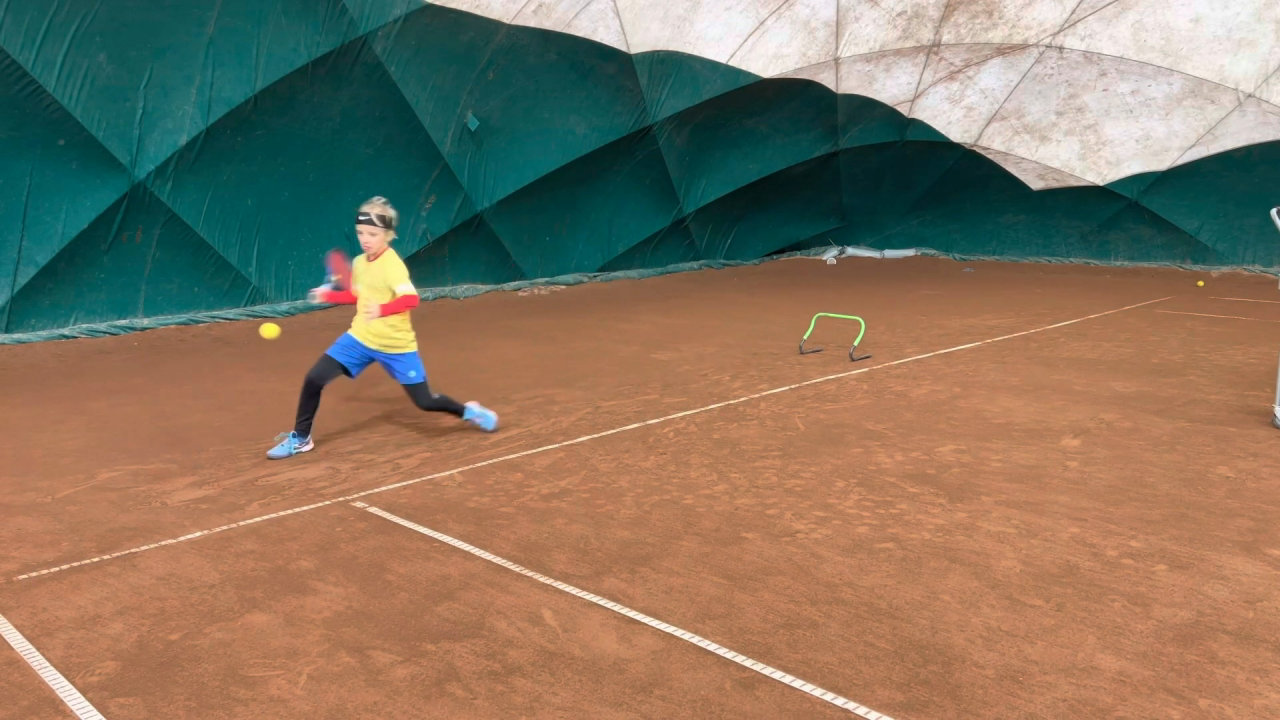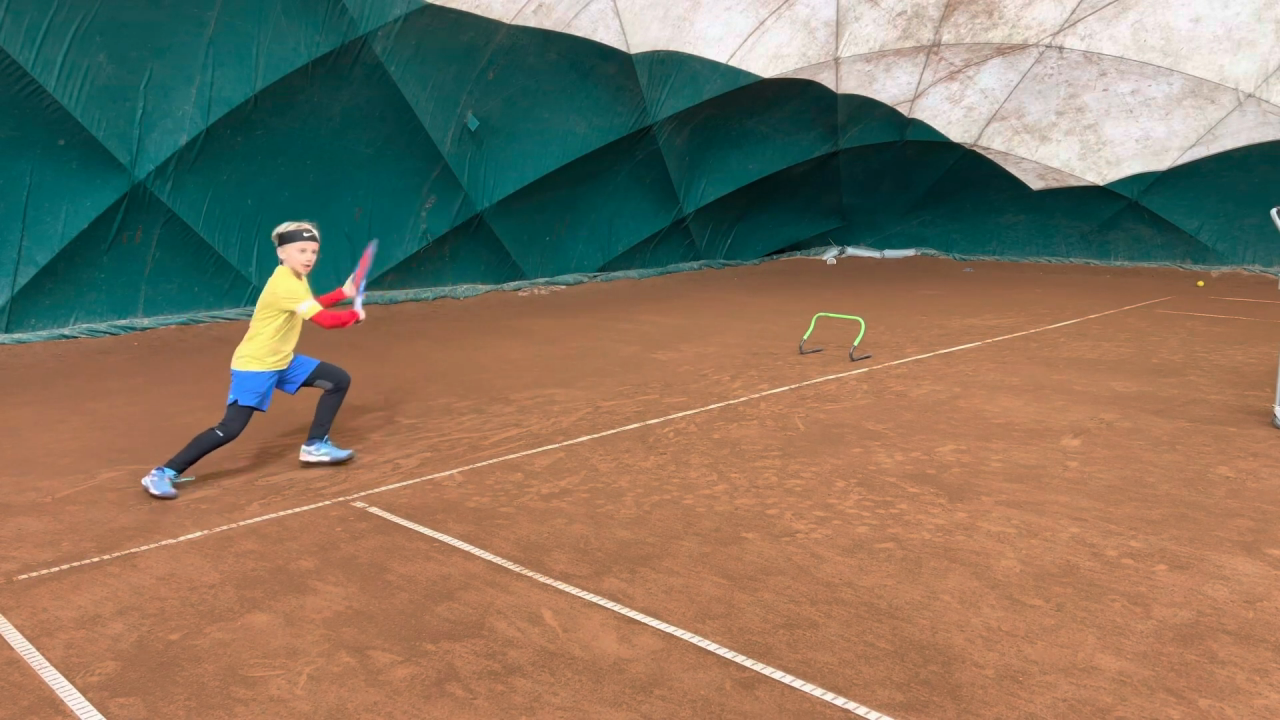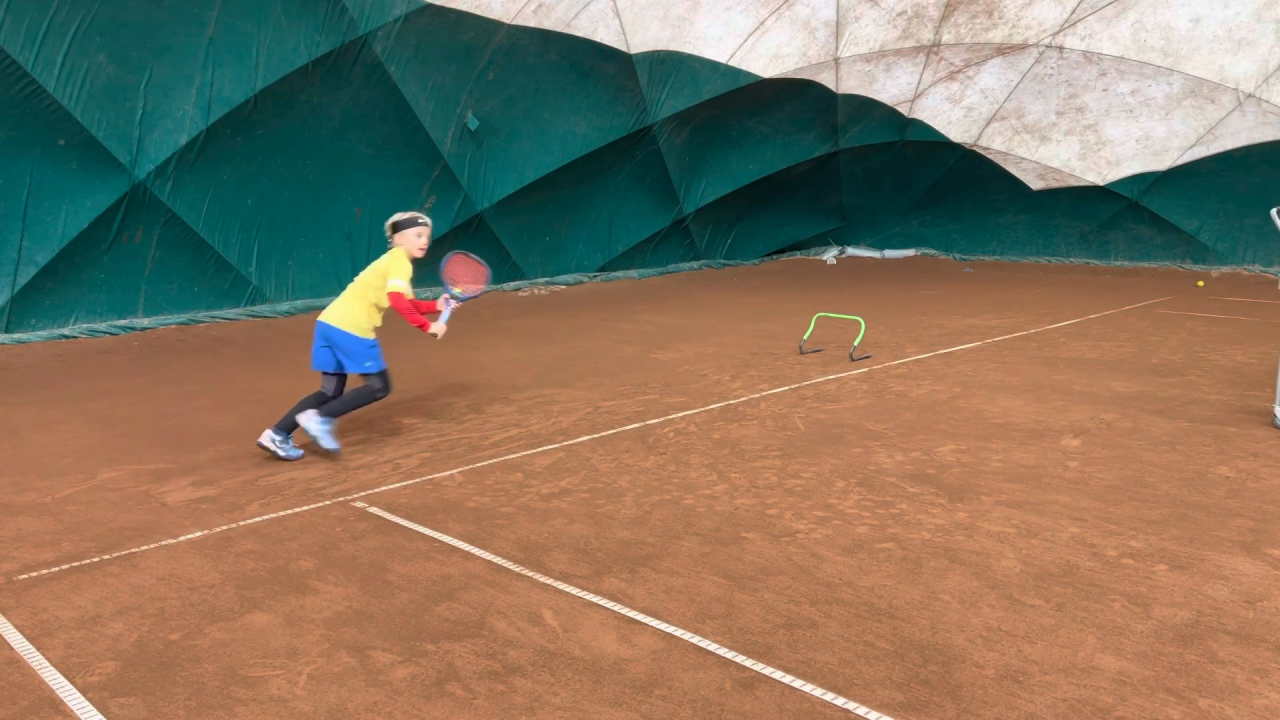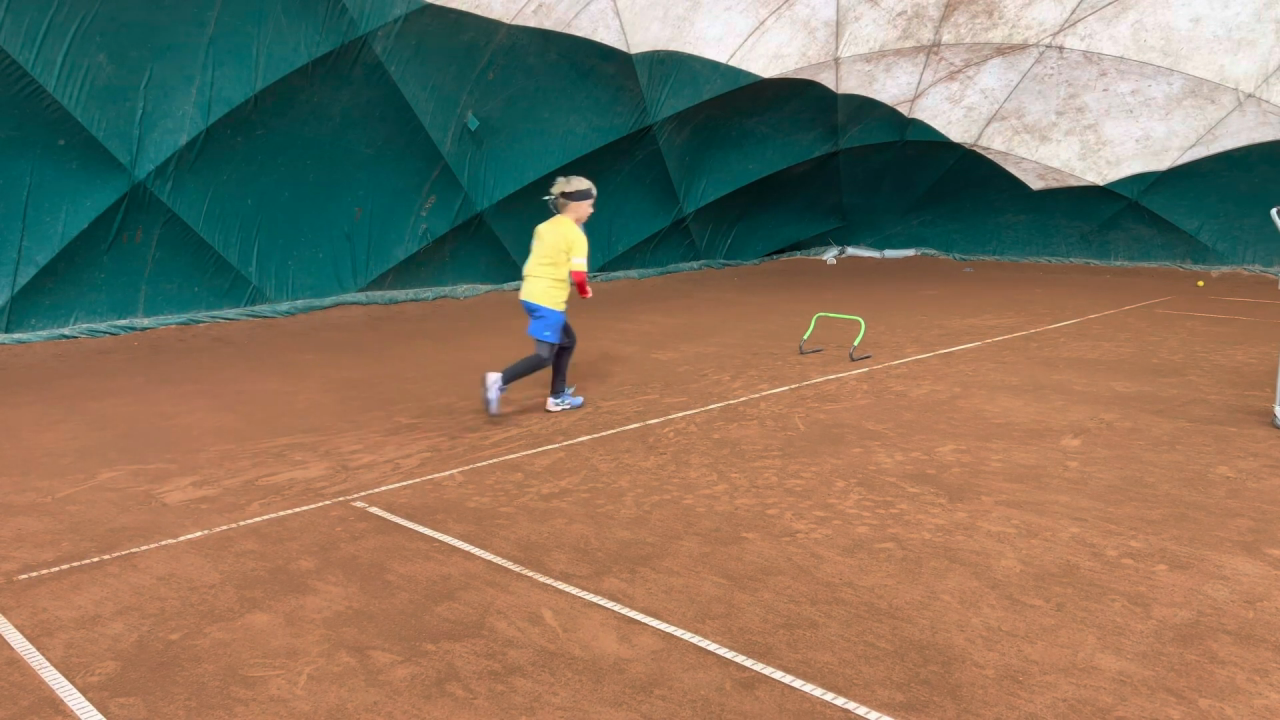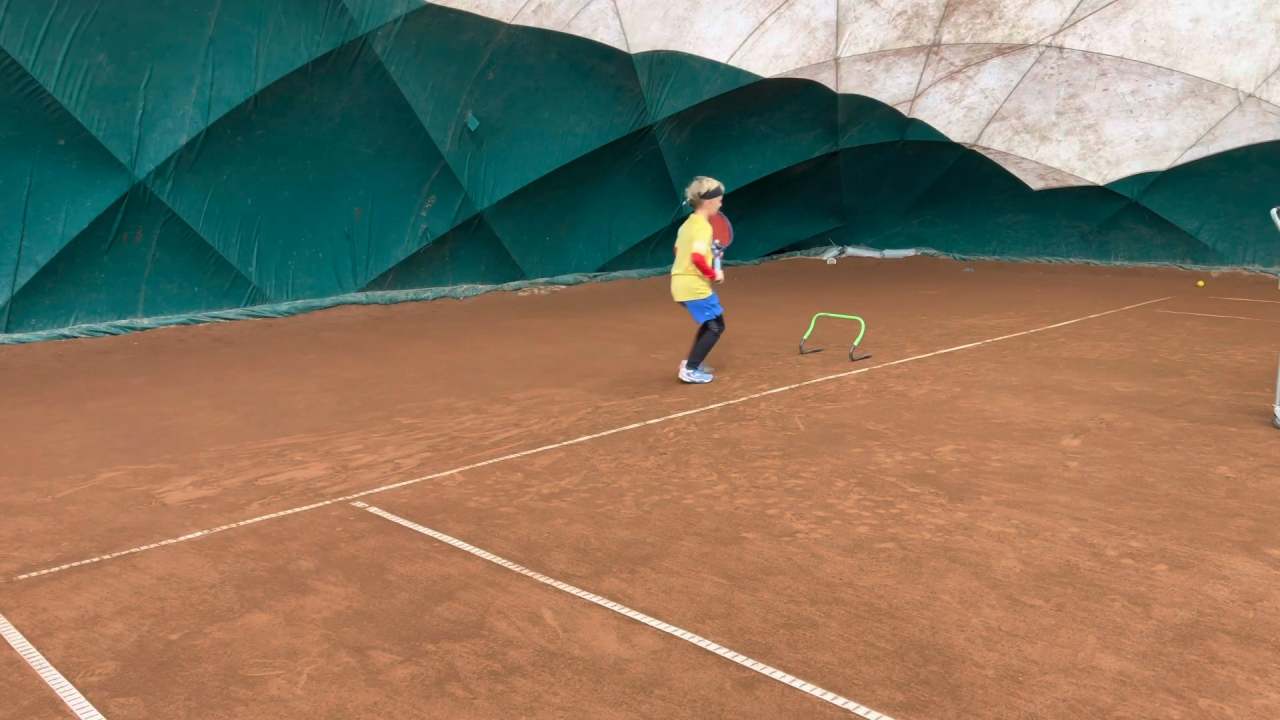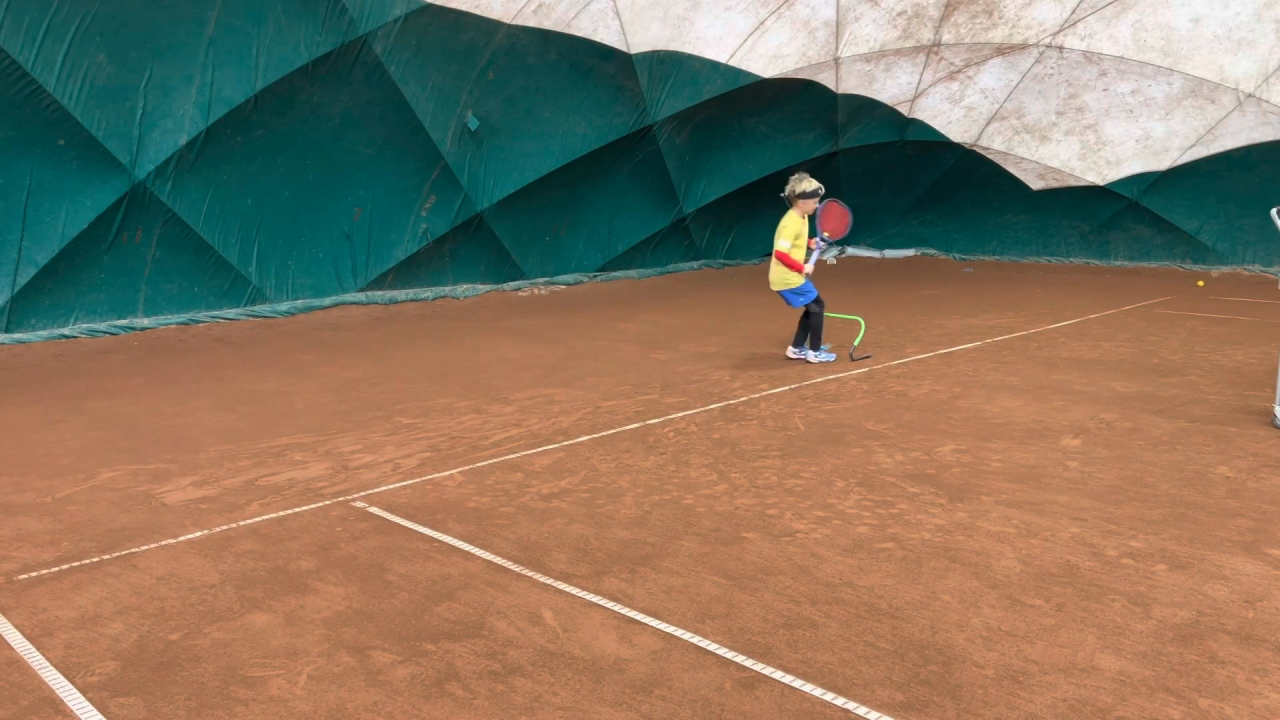
dt=0.4s
person 1, frame 1
left shoulder: (392, 265)
right shoulder: (359, 263)
left elbow: (411, 300)
left wrist: (381, 309)
right wrist: (330, 294)
left hip: (397, 344)
right hip: (360, 337)
left knee: (425, 402)
right knee: (314, 379)
left ankle: (468, 411)
right ankle: (300, 438)
person 1, frame 2
left shoulder: (296, 280)
right shoulder: (287, 284)
left elbow: (315, 307)
right elbow: (325, 320)
left wrist: (342, 294)
right wrist: (355, 316)
left hip: (283, 360)
right hip: (254, 364)
left knee: (340, 381)
right knee: (230, 429)
left ankle: (315, 445)
right ankle: (164, 473)
person 1, frame 3
left shoulder: (393, 262)
right shoulder: (400, 264)
left elbow: (408, 305)
right elbow: (397, 301)
left wrist: (436, 305)
right wrist: (428, 325)
left hip: (329, 323)
right hip: (350, 328)
left knee: (332, 392)
right knee: (379, 387)
left ankle: (278, 435)
right ankle: (321, 418)
person 1, frame 4
left shoulder: (545, 228)
right shoulder: (576, 235)
left elbow: (539, 257)
right elbow: (578, 276)
right wrist: (584, 290)
left hip: (531, 292)
right hip: (547, 300)
left knee: (567, 340)
right knee: (544, 356)
left ankle: (558, 396)
right ankle: (499, 381)
person 1, frame 5
left shoulder: (688, 224)
right shoulder: (703, 227)
right elbow: (697, 258)
right wrist: (713, 274)
left hip: (681, 286)
right hip: (696, 288)
left knee: (712, 324)
right knee: (716, 327)
left ankle: (693, 364)
right ankle: (691, 369)
person 1, frame 6
left shoulder: (802, 218)
right shoulder: (791, 223)
right elbow: (780, 254)
left wrist: (810, 243)
right wrist: (802, 267)
left hip: (788, 277)
right hip: (789, 278)
left knee: (812, 307)
right knee: (817, 306)
left ankle: (797, 348)
right ankle: (814, 351)
